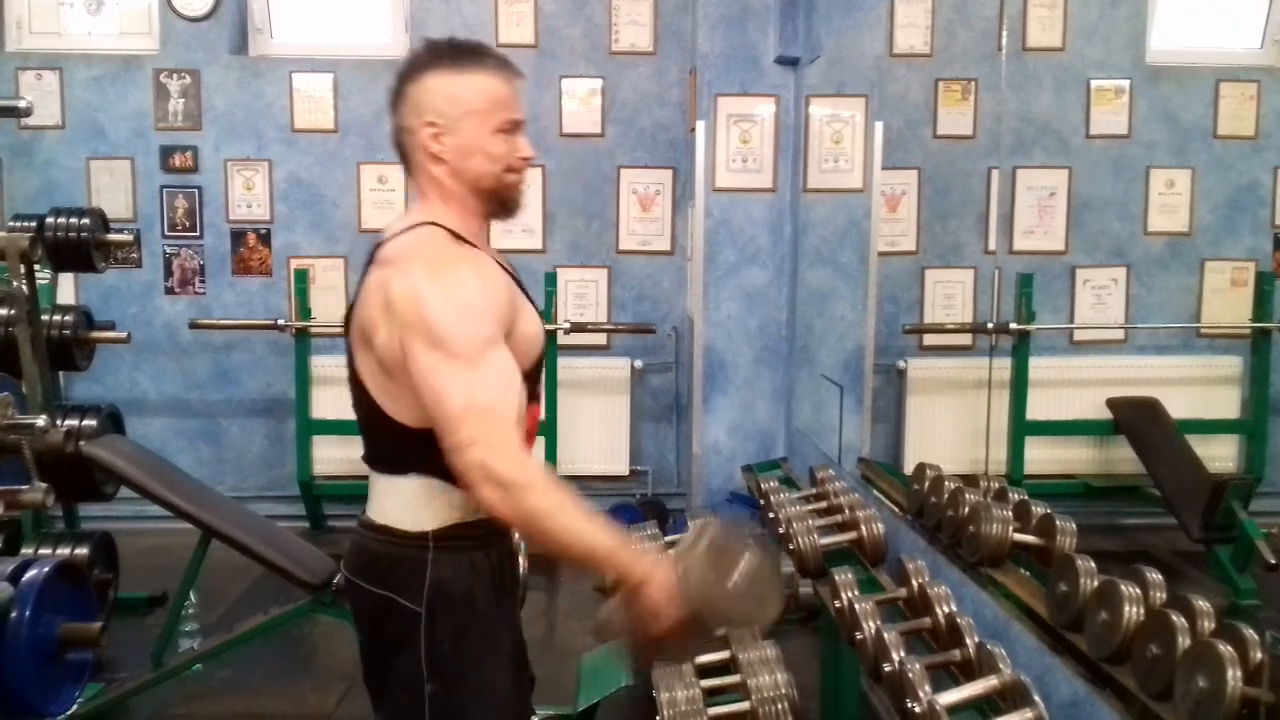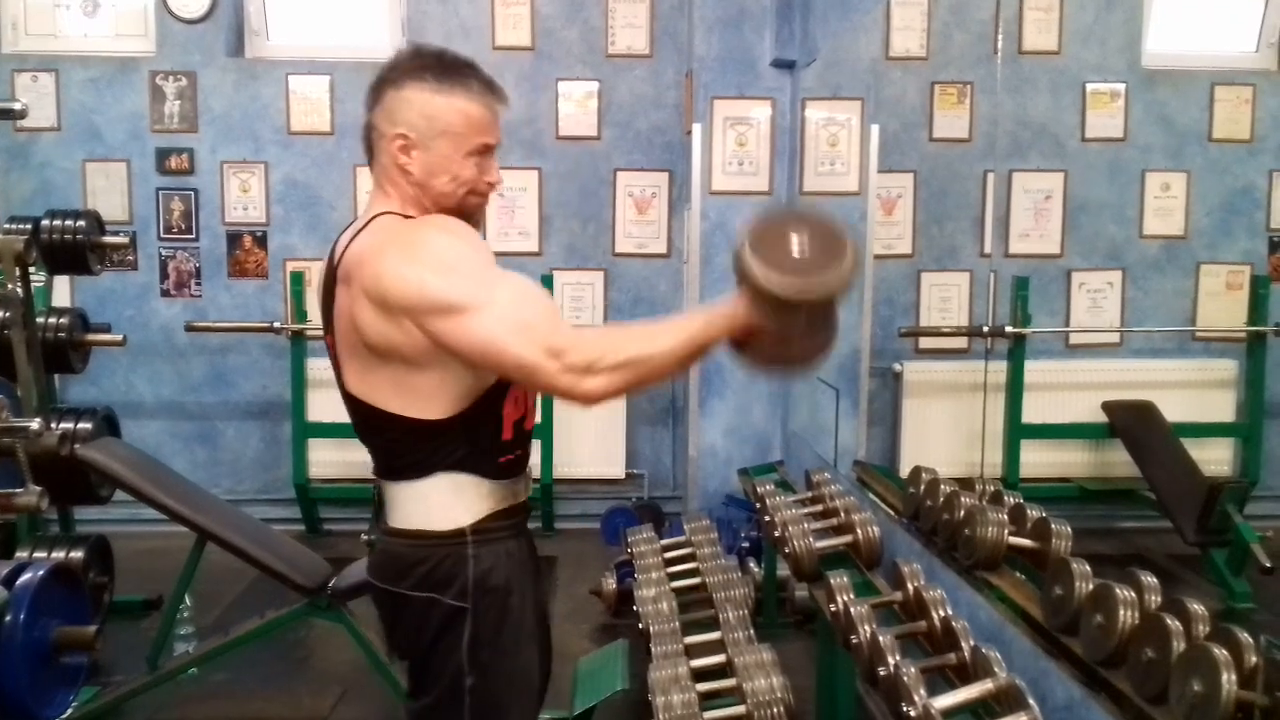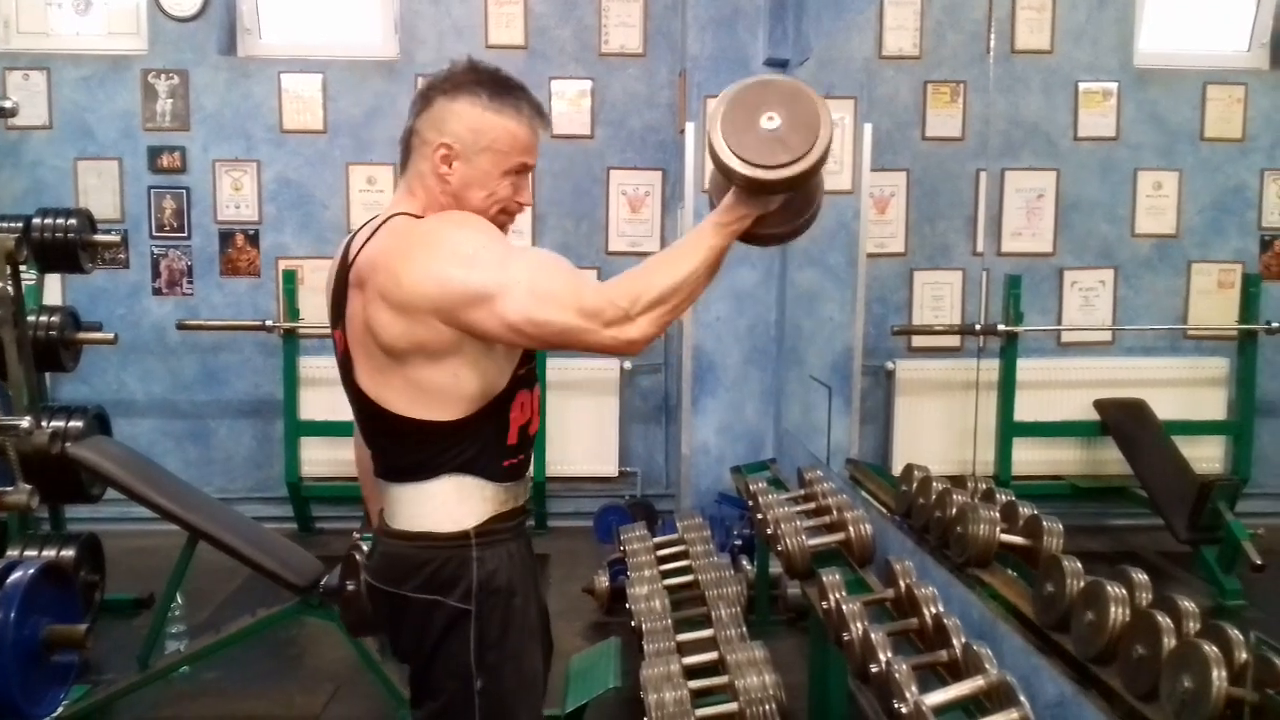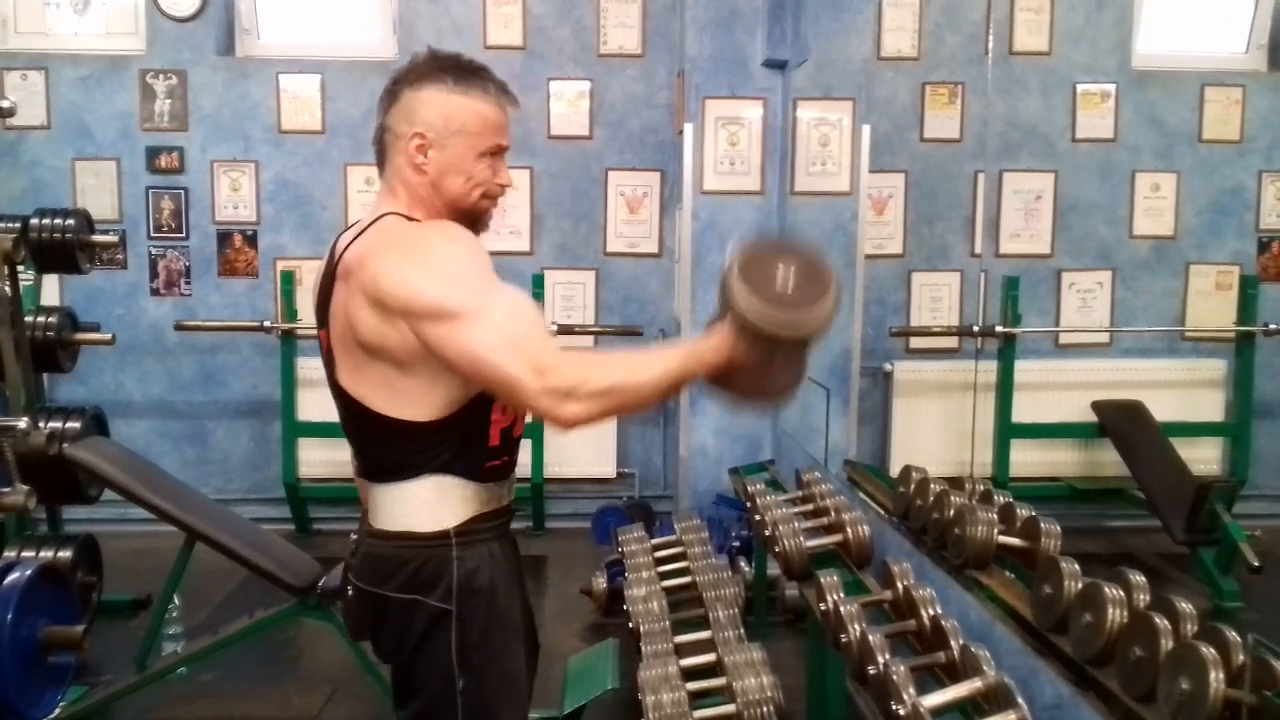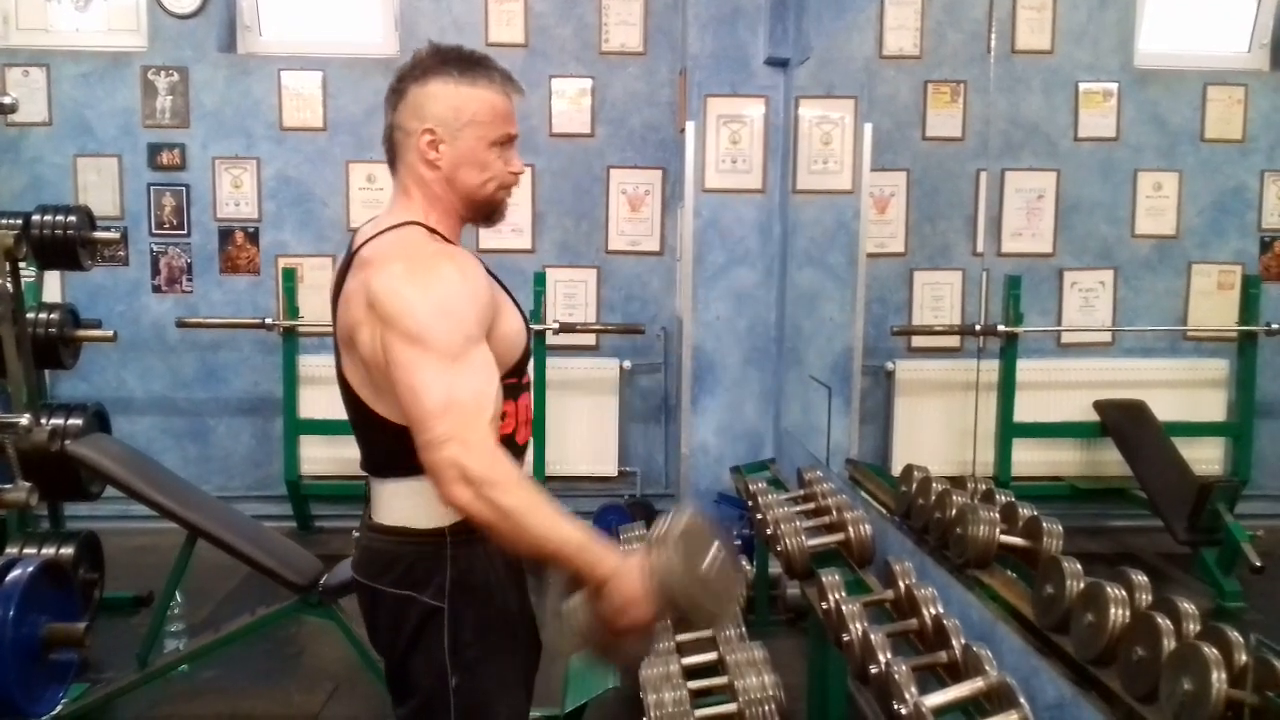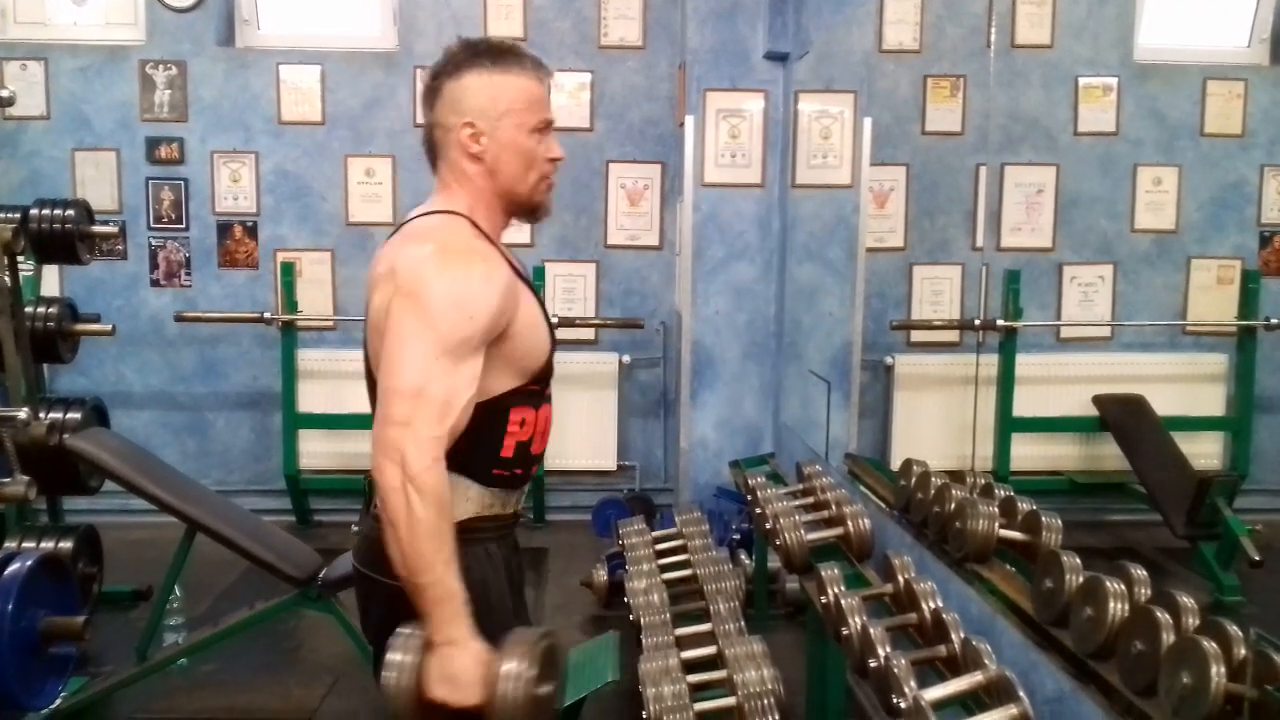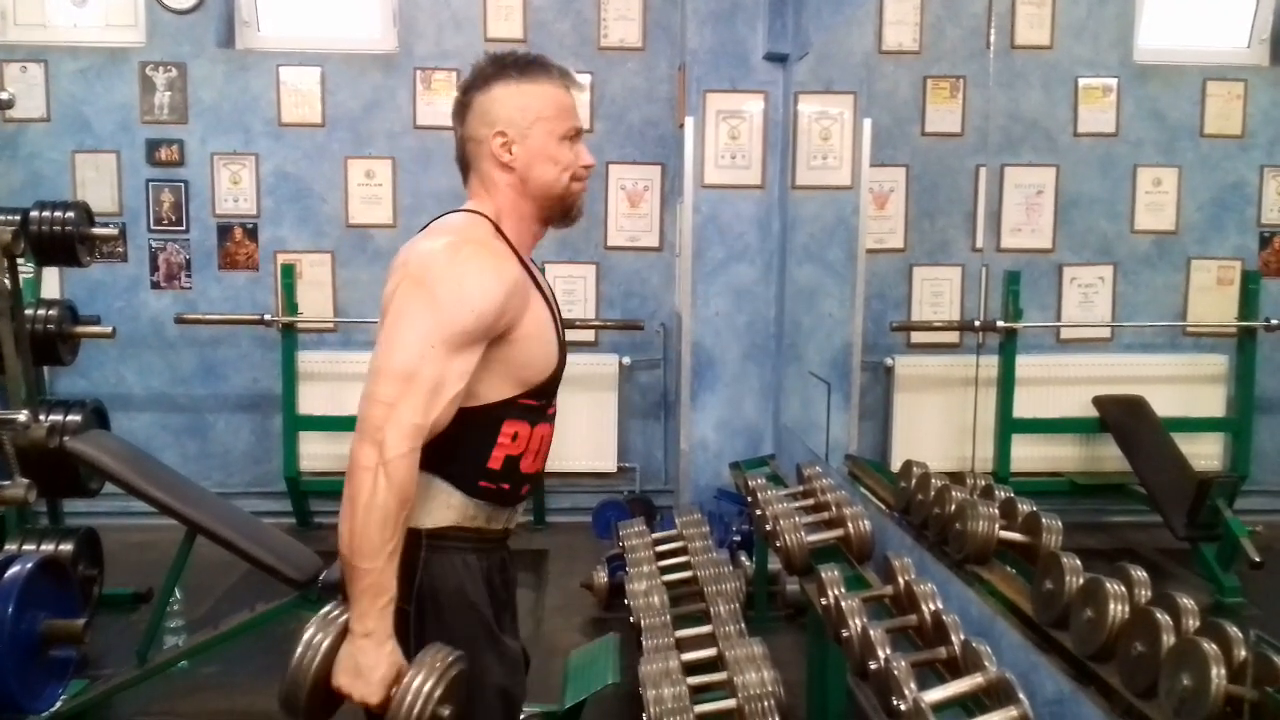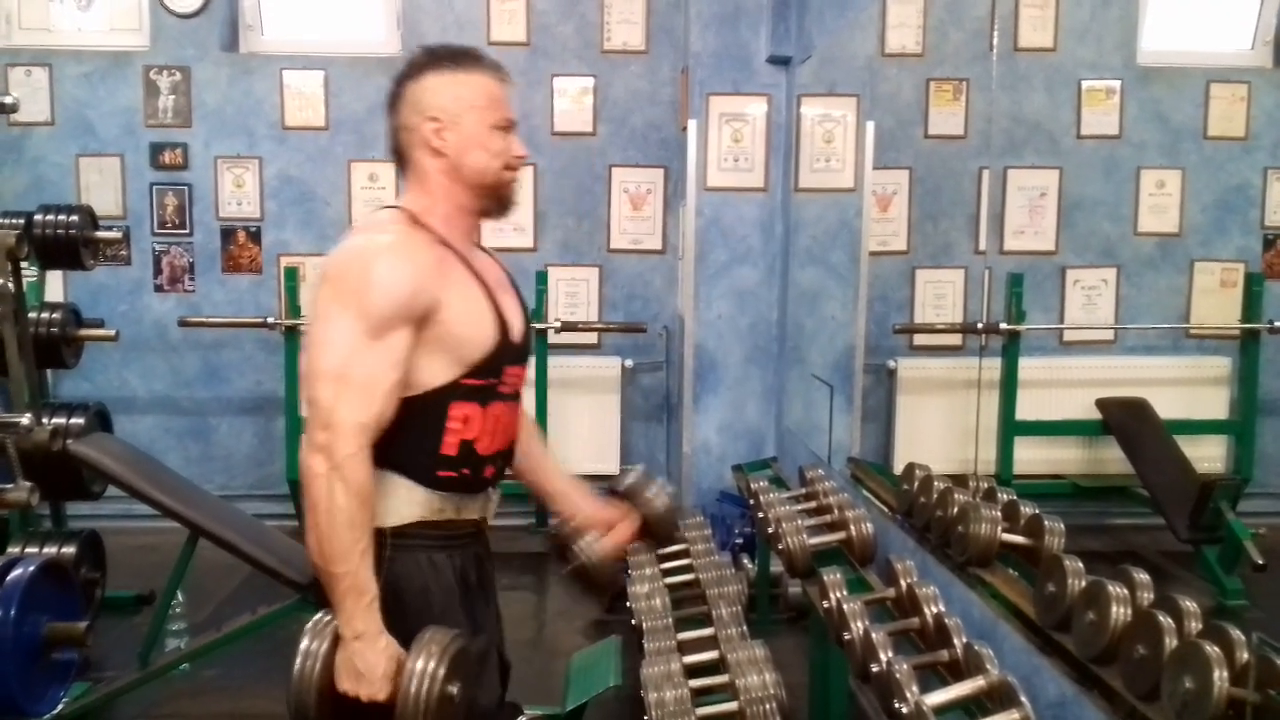
dt=0.3s
person 1, frame 1
left shoulder: (434, 254)
right shoulder: (442, 274)
right elbow: (499, 475)
right wrist: (635, 569)
left hip: (449, 553)
right hip: (428, 570)
person 1, frame 2
left shoulder: (377, 248)
right shoulder: (416, 254)
right elbow: (576, 362)
right wrist: (733, 317)
left hip: (447, 550)
right hip: (462, 563)
person 1, frame 3
left shoulder: (378, 252)
right shoulder: (437, 252)
right elbow: (612, 319)
left wrist: (389, 542)
right wrist: (734, 216)
left hip: (431, 551)
right hip: (463, 568)
person 1, frame 4
left shoulder: (370, 251)
right shoulder: (419, 258)
right elbow: (562, 388)
right wrist: (713, 349)
left hip: (429, 553)
right hip: (444, 567)
person 1, frame 5
left shoulder: (403, 253)
right shoulder: (421, 272)
right elbow: (468, 471)
right wrist: (609, 568)
left hip: (442, 553)
right hip: (441, 567)
person 1, frame 6
left shoulder: (451, 246)
right shoulder: (451, 264)
right elbow: (407, 462)
right wrist: (452, 633)
left hip: (463, 550)
right hip: (440, 565)
person 1, frame 7
left shoulder: (504, 266)
right shoulder: (466, 265)
right elbow: (384, 446)
right wrist: (371, 631)
left hip: (471, 561)
right hip: (427, 570)
person 1, frame 8
left shoulder: (475, 263)
right shoulder: (385, 260)
right elbow: (332, 450)
left wrist: (581, 505)
right wrist: (361, 628)
left hip: (460, 557)
right hip: (402, 571)
